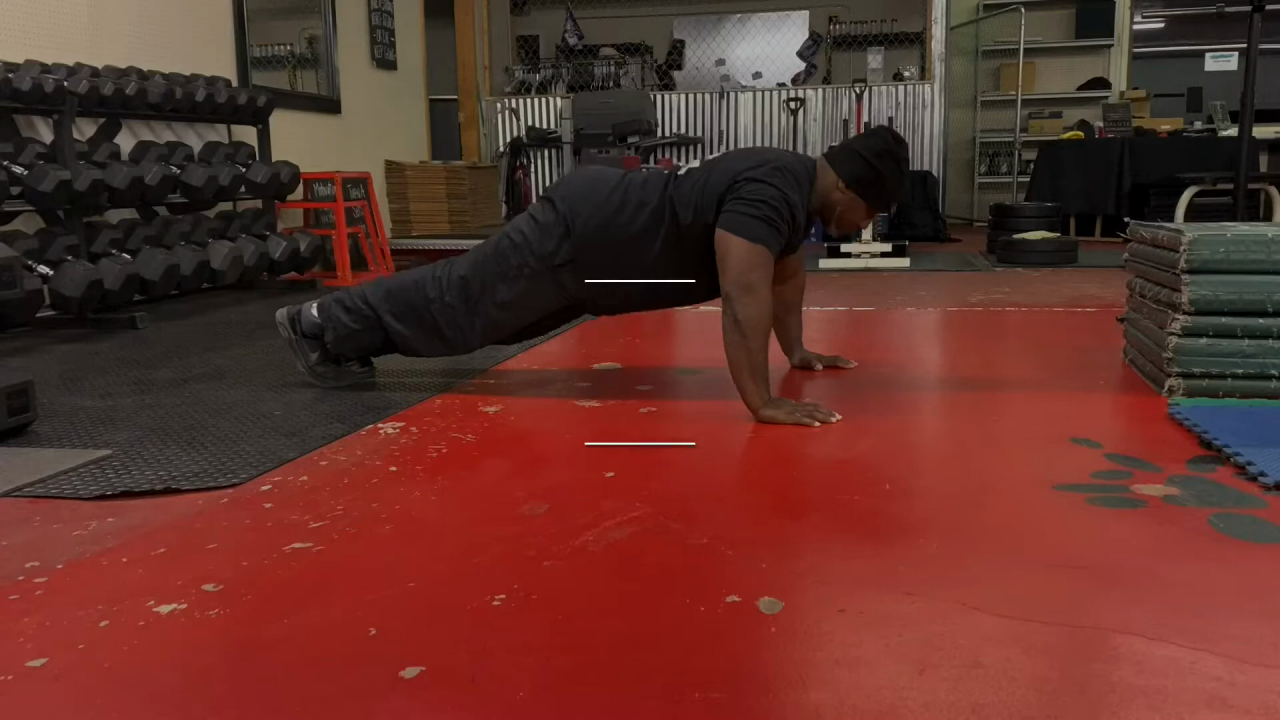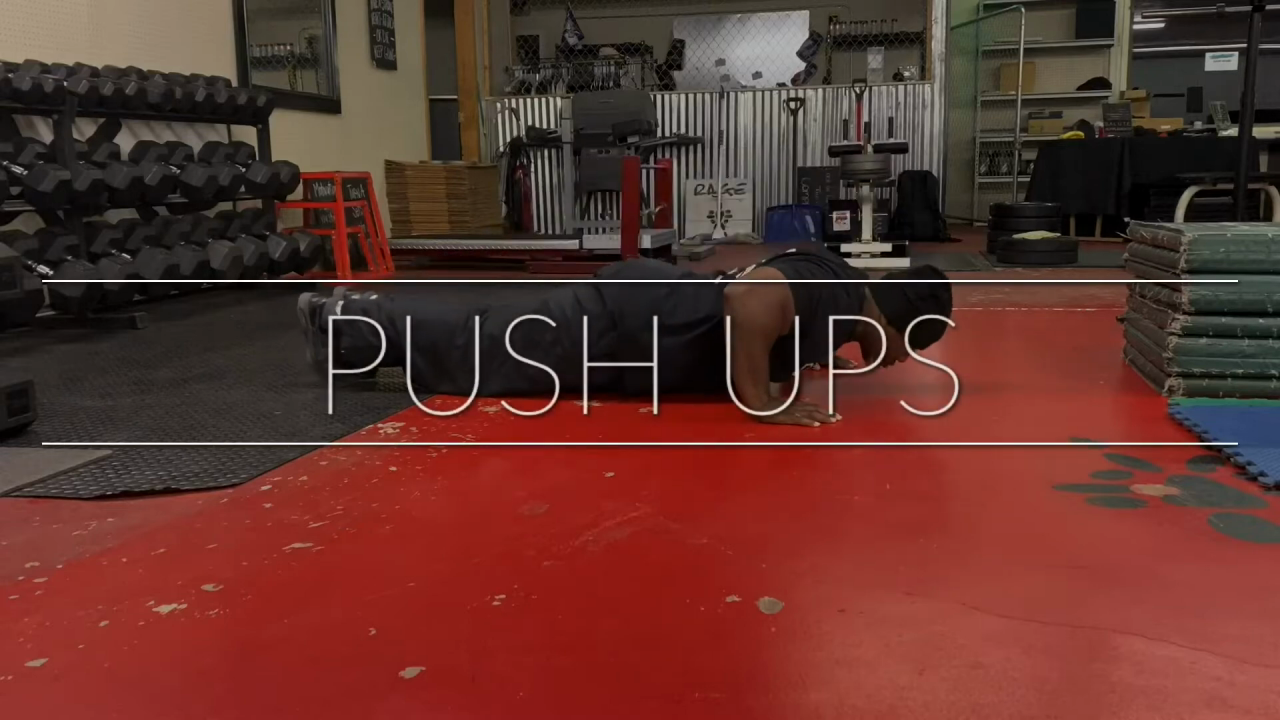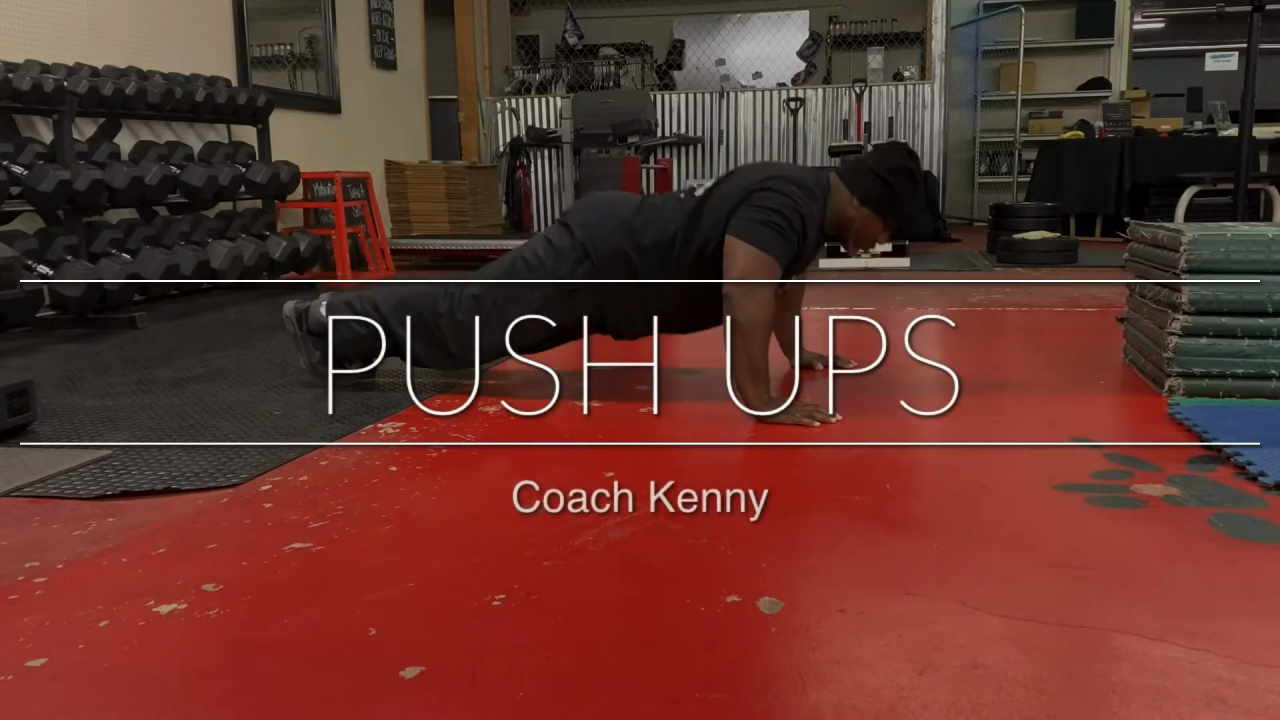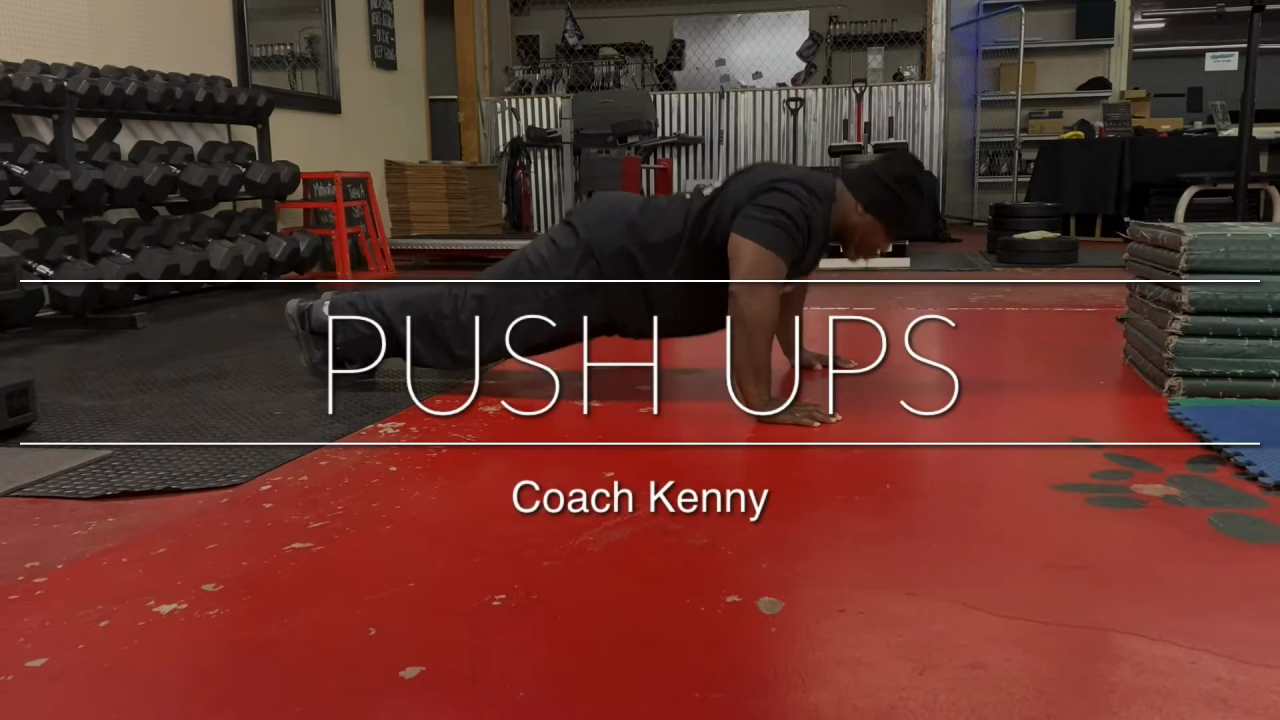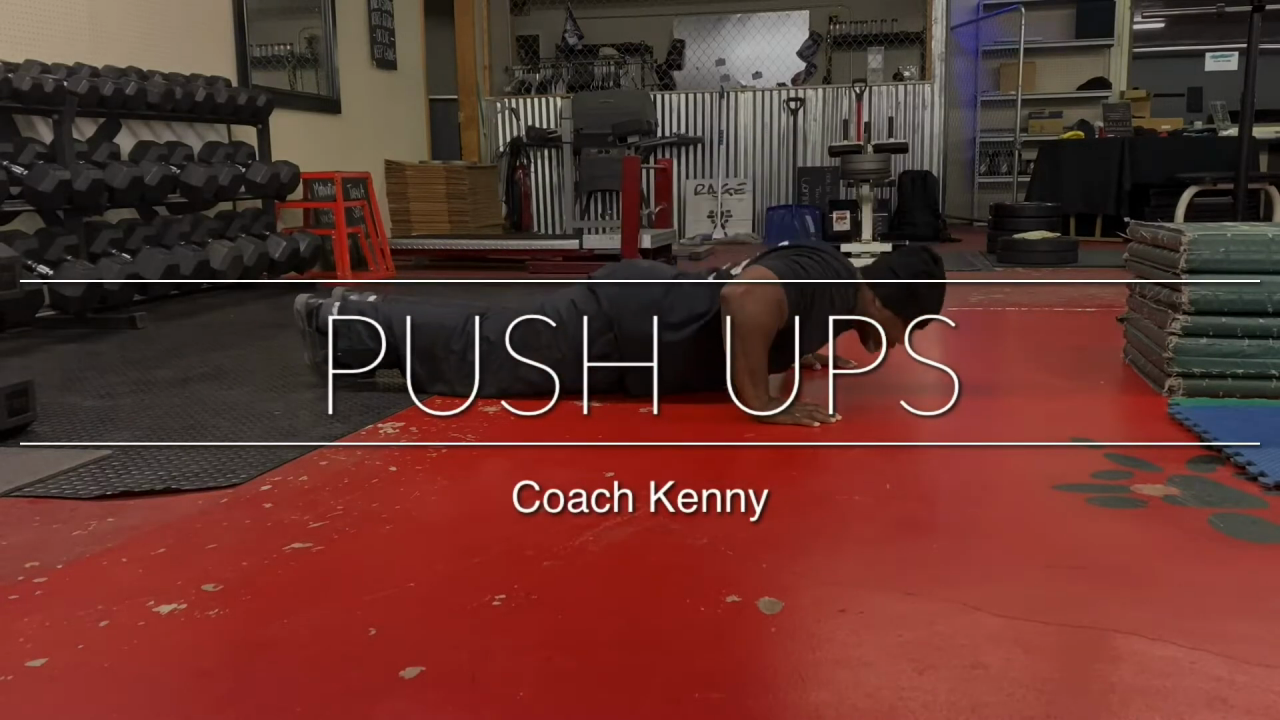
dt=1s
person 1, frame 1
left shoulder: (800, 186)
right shoulder: (773, 190)
left elbow: (785, 272)
right elbow: (745, 290)
left wrist: (797, 351)
right wrist: (761, 402)
left hip: (598, 237)
right hip: (579, 235)
left knee: (488, 314)
right knee: (456, 307)
left ankle: (343, 333)
right ankle: (320, 324)
person 1, frame 2
left shoulder: (837, 285)
right shoulder: (837, 296)
right elbow: (746, 297)
left wrist: (803, 355)
right wrist: (758, 400)
left hip: (641, 302)
right hip: (616, 331)
left knee: (491, 331)
right knee: (475, 350)
left ankle: (361, 314)
right ankle: (339, 320)
person 1, frame 3
left shoulder: (813, 200)
right shoulder: (789, 202)
left elbow: (783, 281)
right elbow: (745, 291)
left wrist: (797, 352)
right wrist: (758, 401)
left hip: (618, 257)
right hip: (596, 261)
left knee: (472, 314)
right knee: (460, 321)
left ankle: (342, 323)
right ankle: (325, 321)
person 1, frame 4
left shoulder: (817, 202)
right shoulder: (800, 203)
left elbow: (778, 277)
right elbow: (749, 288)
left wrist: (796, 349)
right wrist: (759, 398)
left hip: (622, 256)
right hip: (600, 264)
left knee: (476, 315)
right knee: (465, 324)
left ankle: (347, 313)
right ankle: (331, 319)
person 1, frame 5
left shoulder: (831, 278)
right shoulder: (827, 285)
right elbow: (742, 296)
left wrist: (791, 354)
right wrist: (758, 399)
left hip: (640, 306)
right hip: (616, 331)
left knee: (493, 336)
right knee: (473, 351)
left ankle: (363, 312)
right ankle: (336, 320)
